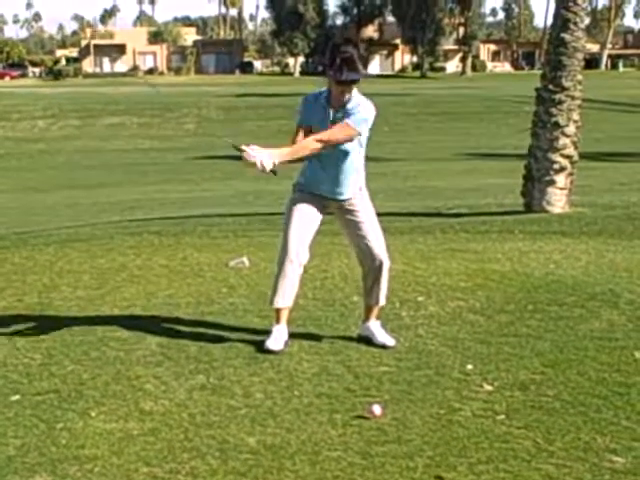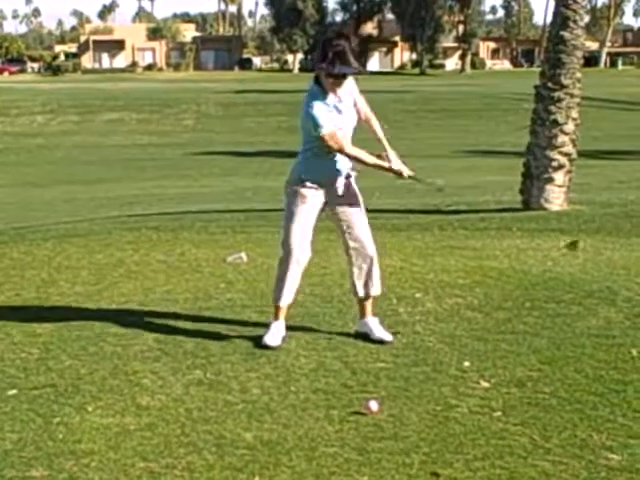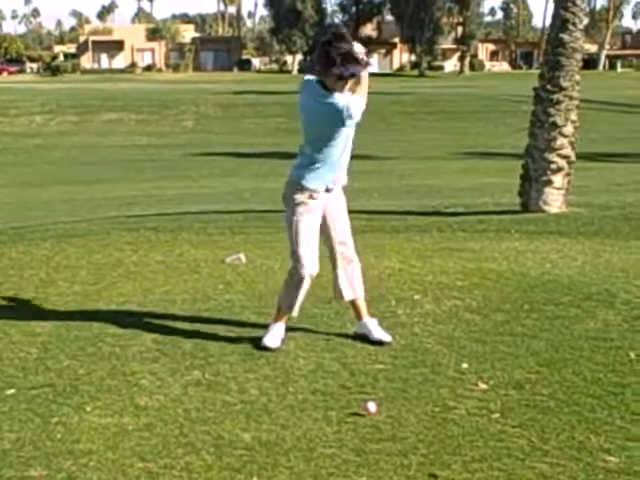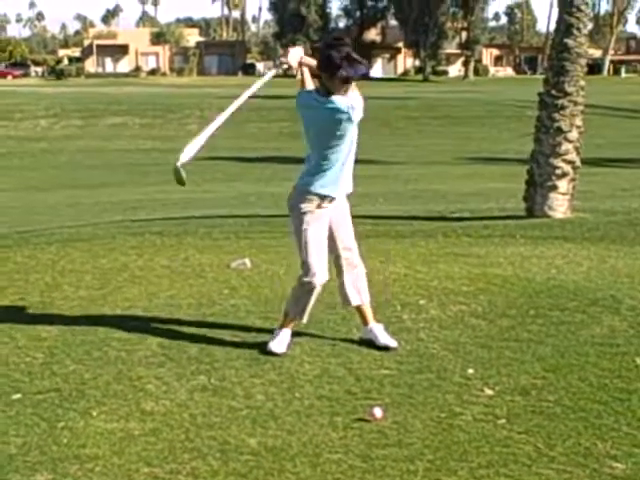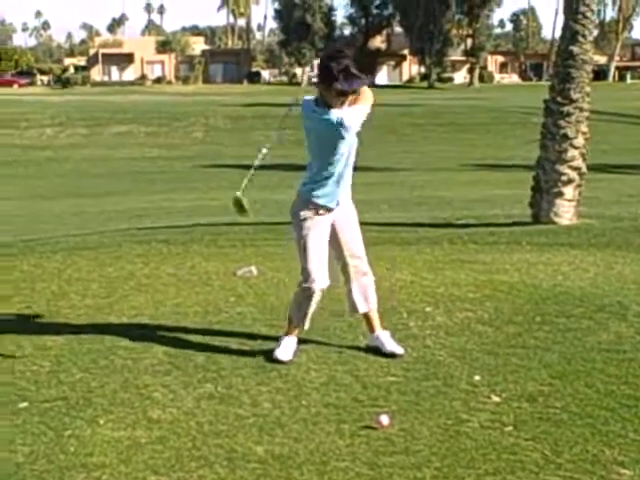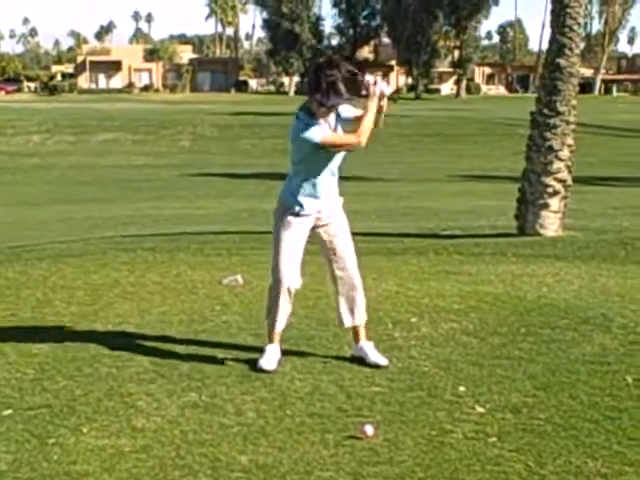
dt=0.2s
person 1, frame 1
left shoulder: (364, 110)
right shoulder: (311, 102)
left elbow: (320, 142)
right elbow: (300, 143)
left wrist: (275, 155)
right wrist: (270, 155)
left hip: (350, 194)
right hip: (310, 191)
left knee: (377, 258)
right knee: (292, 256)
left ankle: (370, 323)
right ankle: (280, 328)
person 1, frame 2
left shoulder: (344, 83)
right shoulder: (315, 108)
left elbow: (365, 116)
right elbow: (345, 149)
left wrist: (389, 150)
right wrist: (385, 166)
left hip: (342, 181)
right hip: (307, 184)
left knee: (364, 249)
right knee: (295, 252)
left ankle: (367, 319)
right ankle: (278, 323)
person 1, frame 3
left shoulder: (310, 85)
right shoulder: (346, 109)
right elbow: (360, 94)
left wrist: (356, 64)
right wrist: (363, 71)
left hip: (330, 188)
right hip: (306, 192)
left knee: (345, 253)
right knee: (305, 266)
left ankle: (364, 321)
right ankle: (278, 325)
person 1, frame 4
left shoulder: (305, 99)
right shoulder: (348, 110)
right elbow: (349, 92)
left wrist: (302, 61)
right wrist: (304, 60)
left hip: (332, 196)
right hip: (313, 201)
left knee: (350, 260)
right knee: (315, 274)
left ankle: (370, 326)
right ankle: (284, 330)
person 1, frame 5
left shoulder: (309, 106)
right shoulder: (342, 122)
right elbow: (368, 99)
left wrist: (329, 72)
left hip: (339, 203)
right hip: (314, 208)
left knee: (358, 266)
right knee: (315, 280)
left ankle: (376, 333)
right ankle: (289, 337)
person 1, frame 6
left shoulder: (332, 109)
right shoulder: (306, 130)
left elbow: (366, 119)
right elbow: (357, 140)
left wrist: (379, 100)
right wrist: (372, 99)
left hip: (329, 208)
right hip: (296, 211)
left knee: (349, 274)
right knee: (285, 279)
left ankle: (361, 343)
right ankle: (273, 346)
